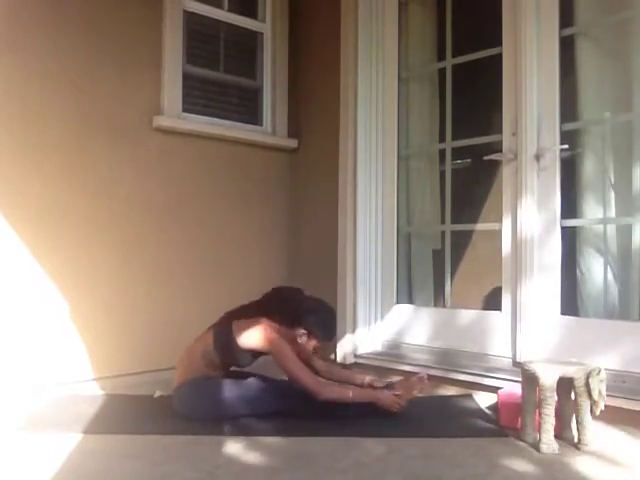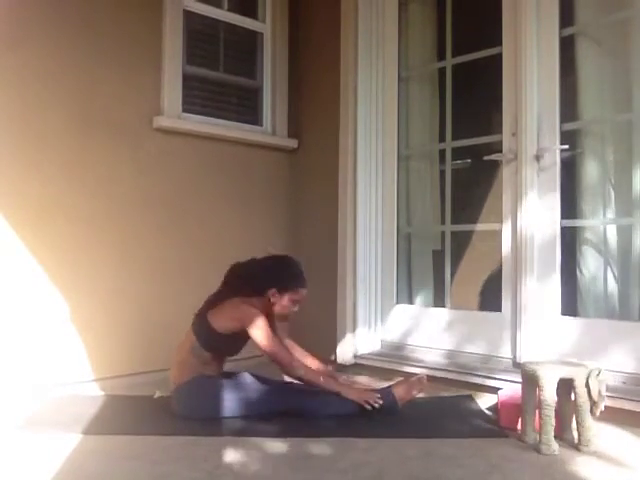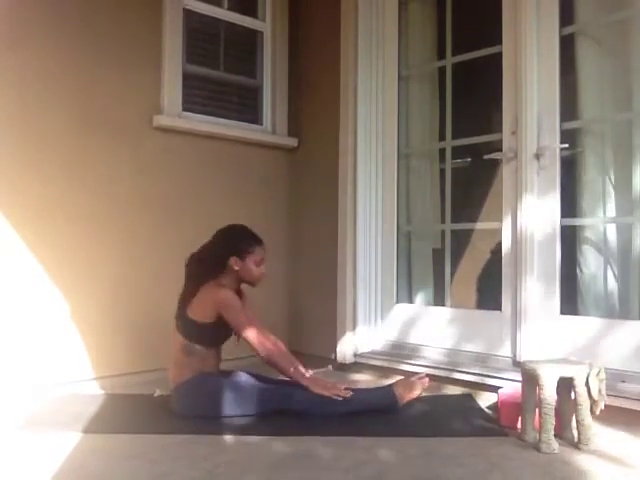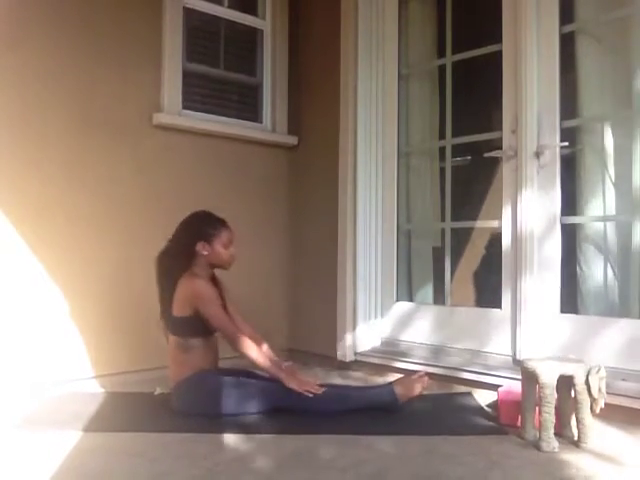
dt=0.3s
person 1, frame 1
left shoulder: (280, 326)
right shoulder: (270, 334)
left elbow: (317, 366)
right elbow: (318, 390)
left wrist: (363, 380)
right wrist: (372, 396)
left hip: (209, 383)
right hip: (194, 394)
left knee: (296, 390)
right knee: (287, 397)
left ankle: (387, 395)
right ankle: (389, 399)
person 1, frame 2
left shoulder: (257, 308)
right shoulder: (246, 312)
left elbow: (293, 350)
right elbow: (291, 366)
left wrist: (340, 380)
right wrist: (342, 388)
left hip: (207, 384)
right hip: (193, 393)
left knee: (289, 393)
right knee: (288, 399)
left ankle: (384, 396)
right ankle: (386, 398)
person 1, frame 3
left shoulder: (229, 291)
right shoulder: (220, 295)
left elbow: (266, 337)
right elbow: (264, 348)
left wrist: (307, 374)
right wrist: (308, 381)
left hip: (208, 383)
right hip: (194, 392)
left knee: (289, 387)
right knee: (288, 397)
left ankle: (387, 395)
right ankle: (390, 397)
person 1, frame 4
left shoulder: (209, 282)
right shoulder: (196, 286)
left elbow: (245, 330)
right elbow: (238, 340)
left wrist: (282, 366)
right wrist: (283, 375)
left hip: (208, 380)
right hip: (194, 390)
left knee: (285, 387)
right knee: (286, 395)
left ankle: (387, 393)
right ankle: (391, 395)
